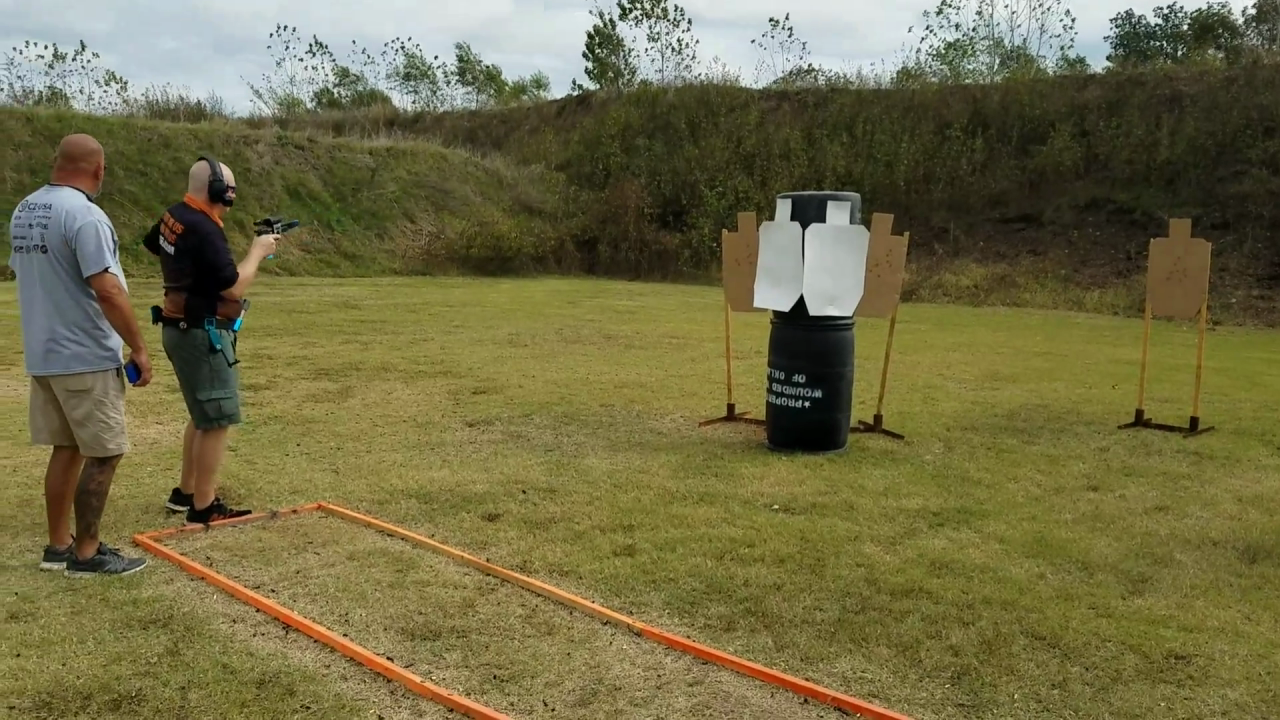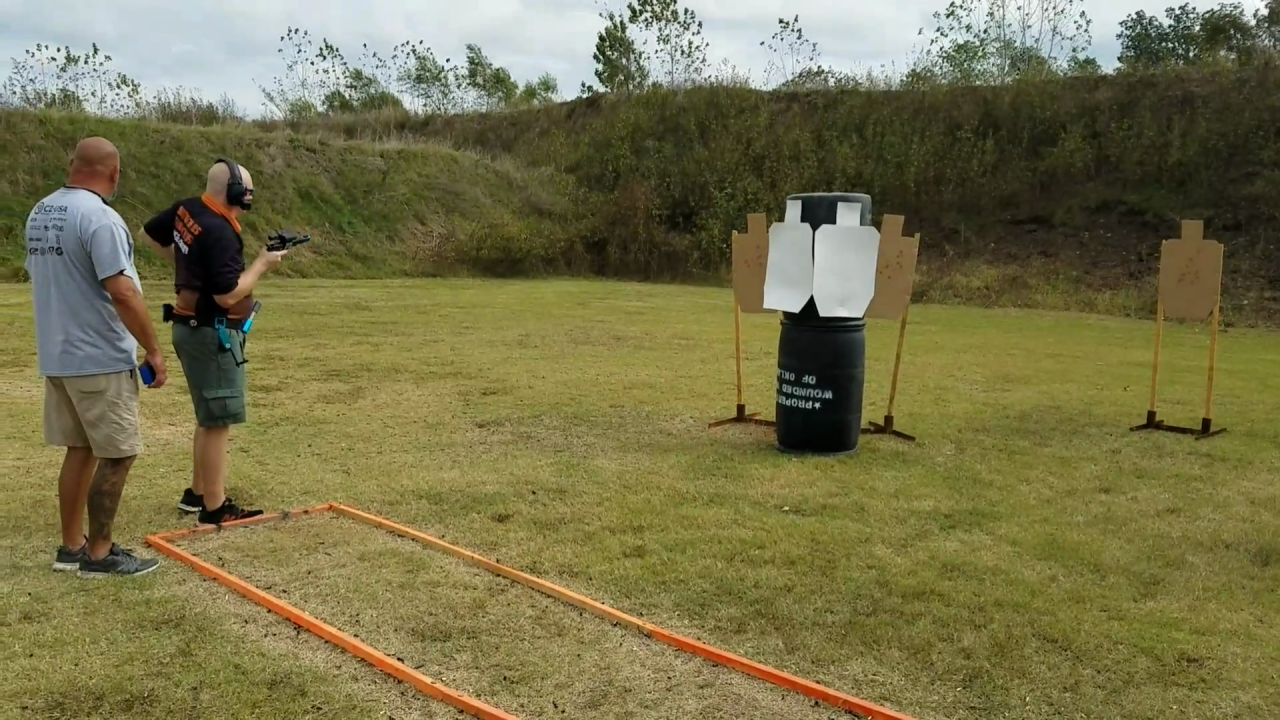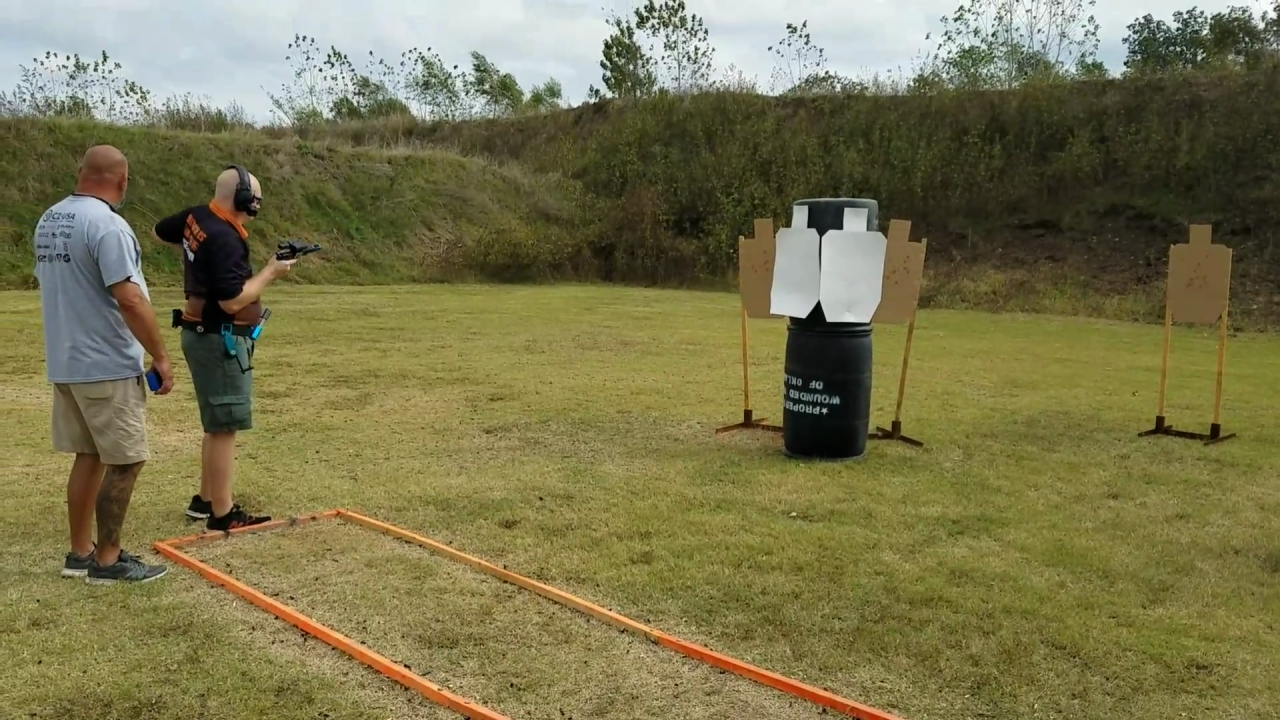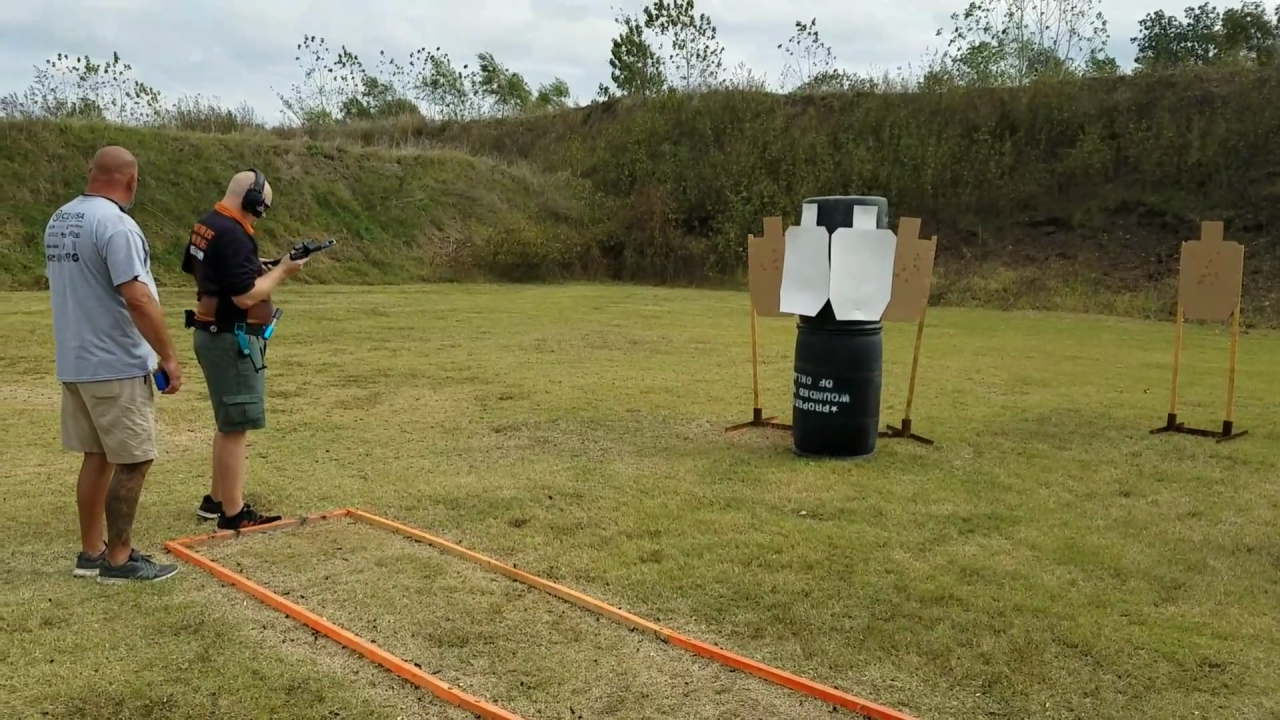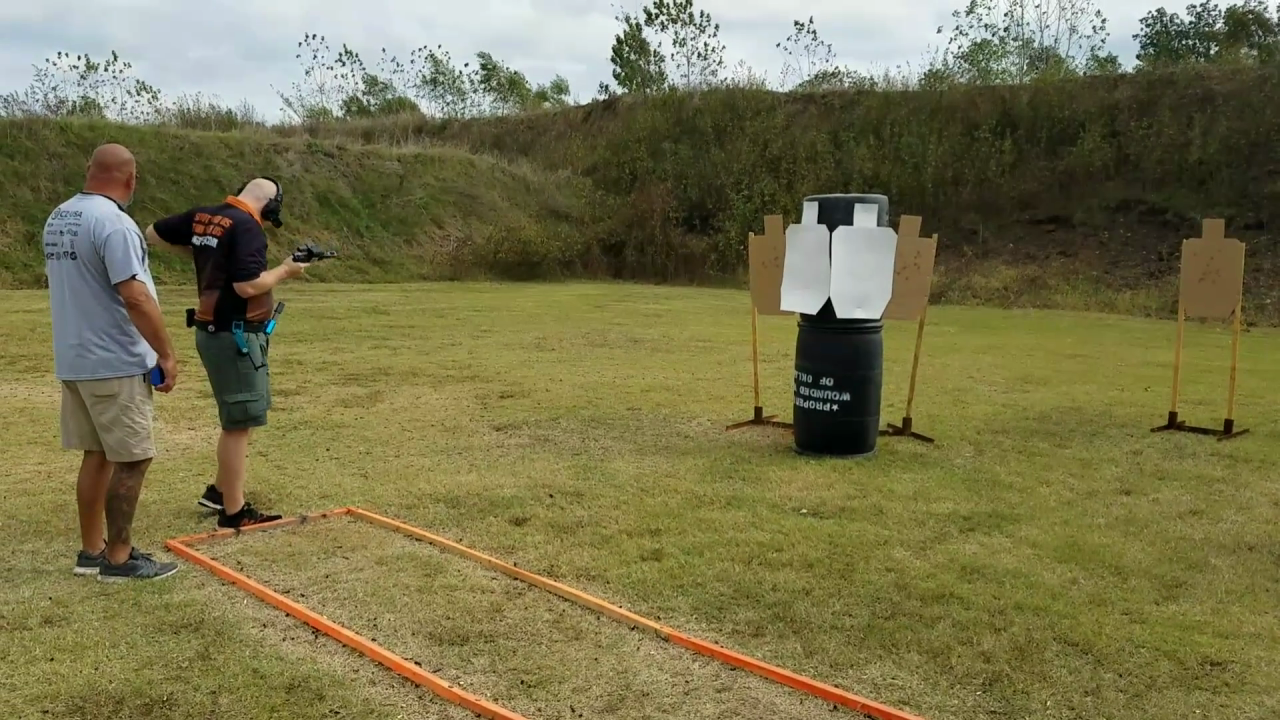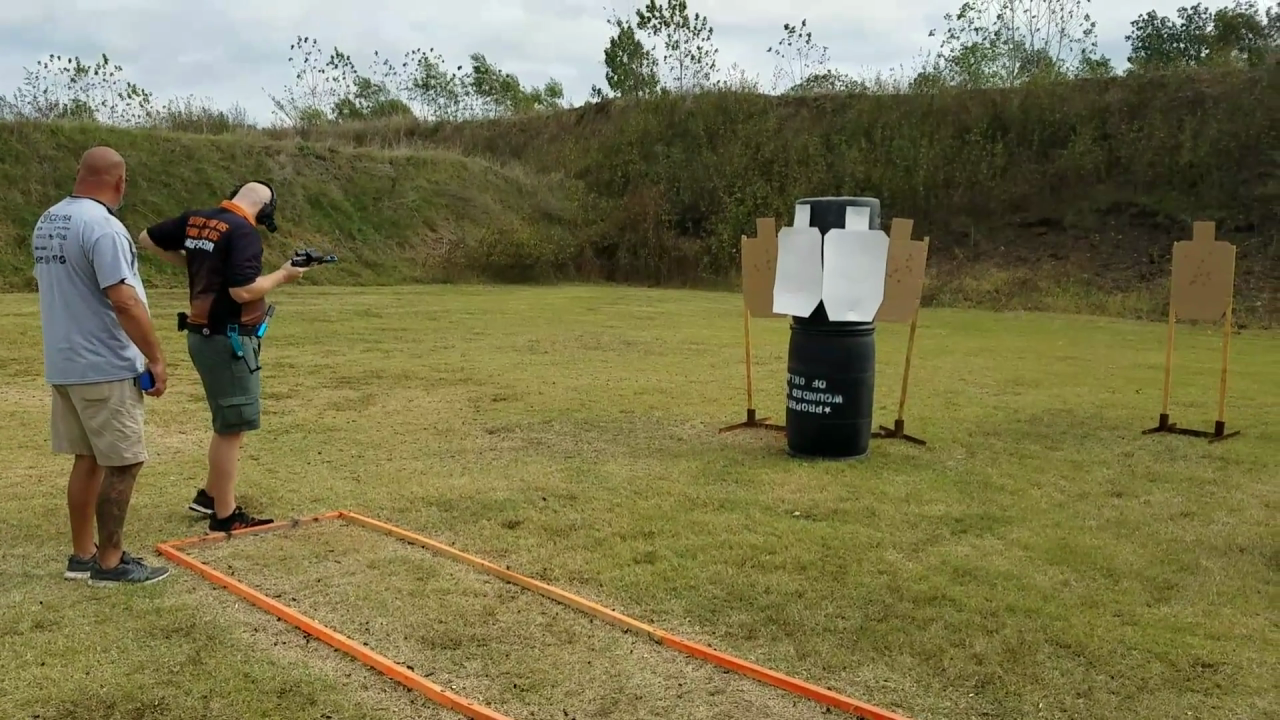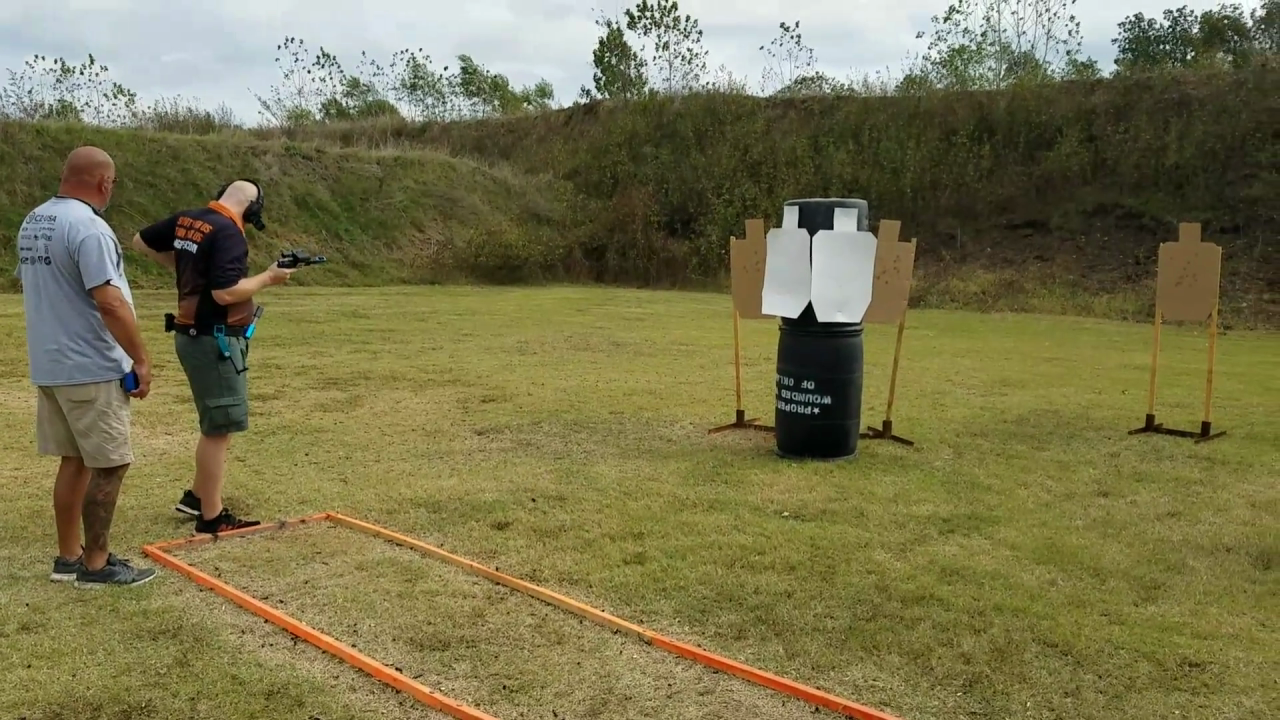
dt=0.4s
person 1, frame 1
left shoulder: (24, 211)
right shoulder: (84, 215)
left elbow: (24, 275)
right elbow: (107, 292)
right wrist: (138, 349)
left hip: (43, 356)
right hip: (86, 359)
left knee: (66, 449)
right knee: (103, 453)
left ankle: (59, 544)
right ankle: (86, 552)
person 1, frame 2
left shoulder: (40, 213)
right shoulder: (99, 218)
right elbow: (123, 294)
right wrist: (153, 351)
left hip: (58, 357)
right hip: (99, 360)
left knee: (80, 450)
right knee: (116, 454)
left ankle: (72, 546)
right ankle: (99, 553)
person 1, frame 3
left shoulder: (49, 220)
right shoulder: (106, 224)
right elbow: (129, 300)
right wrist: (160, 357)
left hip: (66, 363)
right hip: (107, 367)
left knee: (89, 456)
right knee: (124, 461)
left ankle: (80, 552)
right ankle: (107, 559)
person 1, frame 4
left shoulder: (59, 220)
right shoulder: (115, 224)
right elbow: (138, 300)
right wrist: (168, 357)
left hip: (75, 363)
right hip: (115, 366)
left knee: (98, 456)
right knee: (132, 460)
left ankle: (92, 551)
right ankle: (118, 559)
person 1, frame 5
left shoulder: (57, 218)
right shoulder: (113, 223)
right elbow: (136, 298)
right wrist: (166, 354)
left hip: (75, 361)
right hip: (114, 364)
left knee: (97, 455)
right knee: (131, 459)
left ankle: (92, 550)
right ankle: (118, 557)
person 1, frame 6
left shoulder: (47, 222)
right shoulder: (102, 226)
right elbow: (124, 302)
right wrist: (155, 358)
left hip: (65, 365)
right hip: (104, 368)
left knee: (88, 459)
right knee: (122, 463)
left ankle: (83, 554)
right ankle: (109, 562)
person 1, frame 7
left shoulder: (32, 222)
right shoulder: (88, 227)
right elbow: (110, 303)
right wrist: (140, 360)
left hip: (51, 366)
right hip: (91, 369)
left knee: (74, 461)
right knee: (108, 465)
left ankle: (69, 556)
right ankle: (96, 563)
person 2, frame 1
left shoulder: (176, 215)
right shoulder: (202, 228)
left elbow: (156, 246)
right elbow: (233, 287)
right wrist: (257, 251)
left hip: (183, 329)
right hip: (202, 334)
left knee: (203, 416)
right knee: (218, 420)
left ankle: (186, 491)
right ankle: (204, 506)
person 2, frame 2
left shoulder: (188, 209)
right shoulder: (220, 233)
left elbow: (149, 234)
right elbow: (227, 296)
right wrist: (262, 264)
left hip: (193, 328)
right hip: (211, 333)
left knee: (210, 417)
right knee: (219, 420)
left ankle: (197, 492)
right ankle: (214, 507)
person 2, frame 3
left shoulder: (197, 217)
right shoulder: (224, 239)
left elbow: (160, 231)
right elbow: (232, 301)
right wrist: (270, 272)
left hip: (204, 334)
right hip: (219, 339)
left knee: (217, 424)
right knee: (225, 427)
left ankle: (205, 499)
right ankle: (222, 514)
person 2, frame 4
left shoulder: (206, 224)
right shoulder: (232, 235)
left elbow: (191, 267)
right elbow: (246, 297)
right wrist: (281, 270)
left hip: (214, 334)
right hip: (231, 339)
left knee: (230, 423)
right knee: (236, 426)
left ankle: (216, 499)
right ankle: (233, 513)
person 2, frame 5
left shoulder: (202, 217)
right shoulder: (247, 226)
left elbow: (153, 233)
right elbow: (247, 286)
right wrist: (285, 270)
left hip: (218, 331)
right hip: (234, 335)
left knee: (240, 418)
right knee: (240, 423)
left ankle: (219, 491)
right ankle: (233, 511)
person 2, frame 6
left shoulder: (195, 220)
right shoulder: (243, 231)
left elbow: (147, 239)
right elbow: (242, 291)
right wrist: (282, 275)
left hip: (206, 334)
right hip: (226, 338)
left knee: (228, 422)
right knee: (232, 427)
left ankle: (210, 495)
right ankle: (224, 515)
person 2, frame 7
left shoulder: (185, 221)
right shoulder: (228, 233)
left elbow: (141, 242)
right elbow: (225, 293)
right wrist: (268, 277)
left hip: (194, 335)
right hip: (214, 340)
left knee: (216, 424)
right knee: (220, 428)
left ankle: (196, 497)
right ankle: (212, 517)
